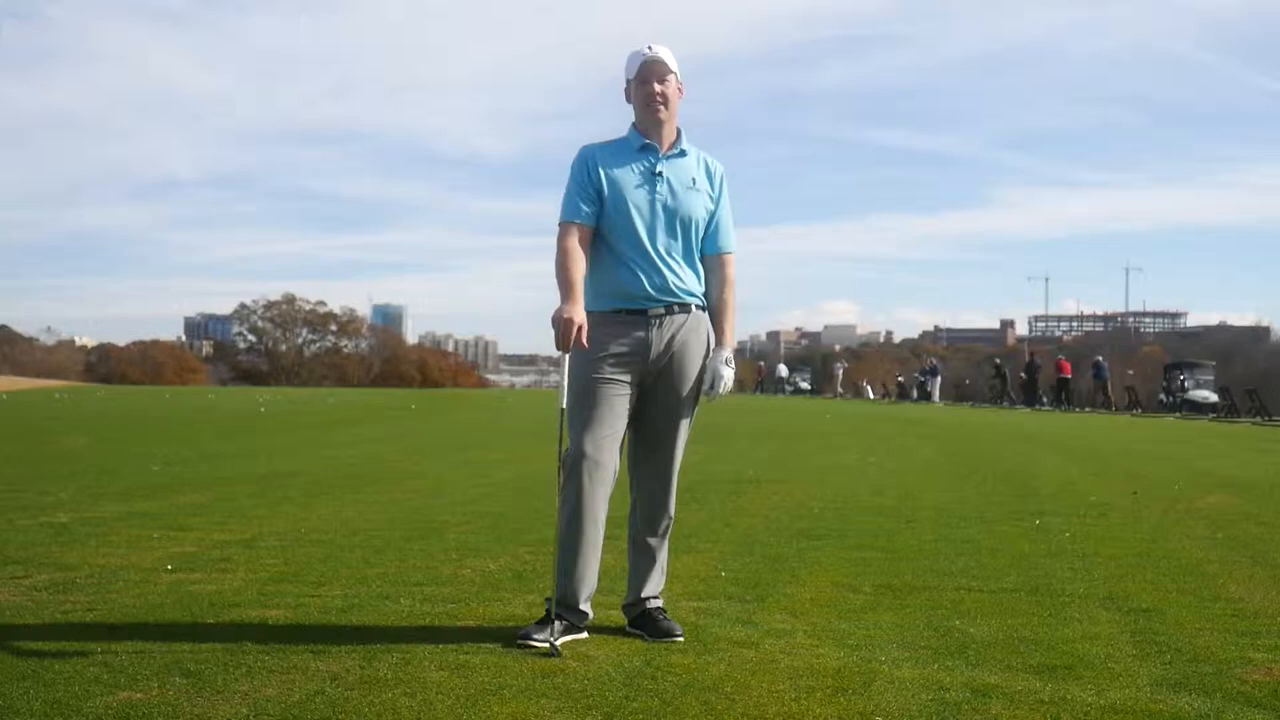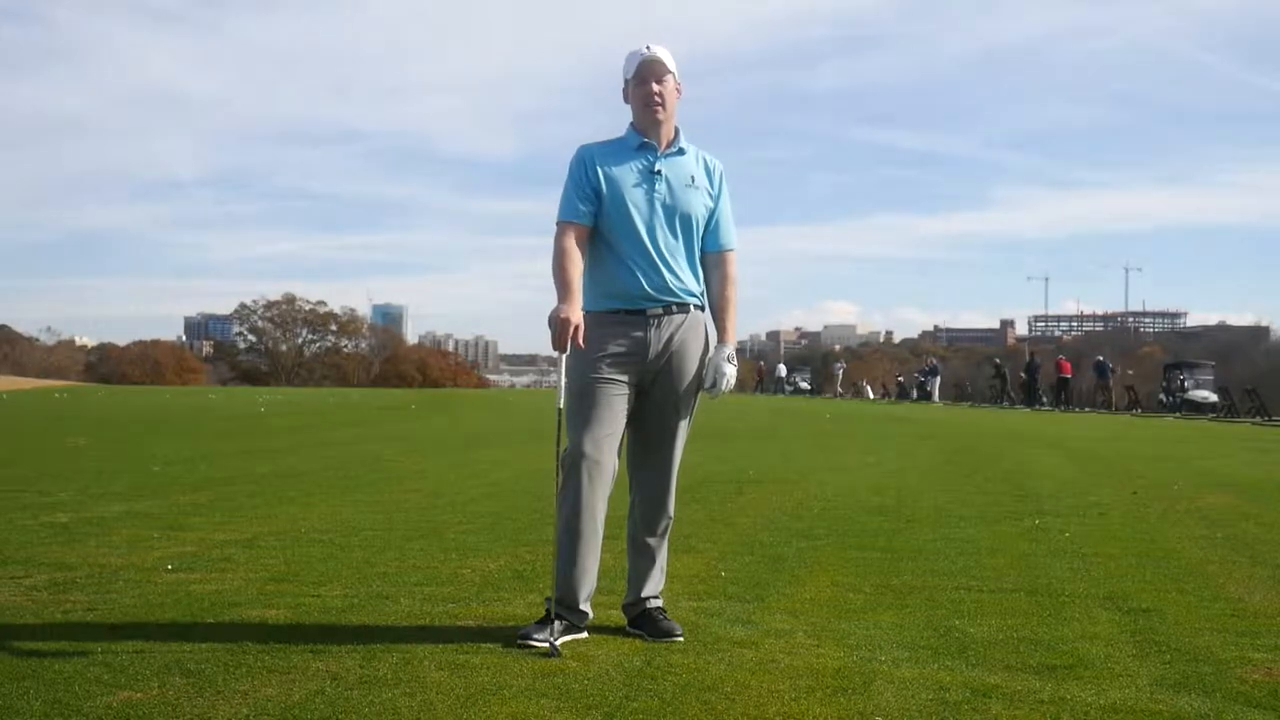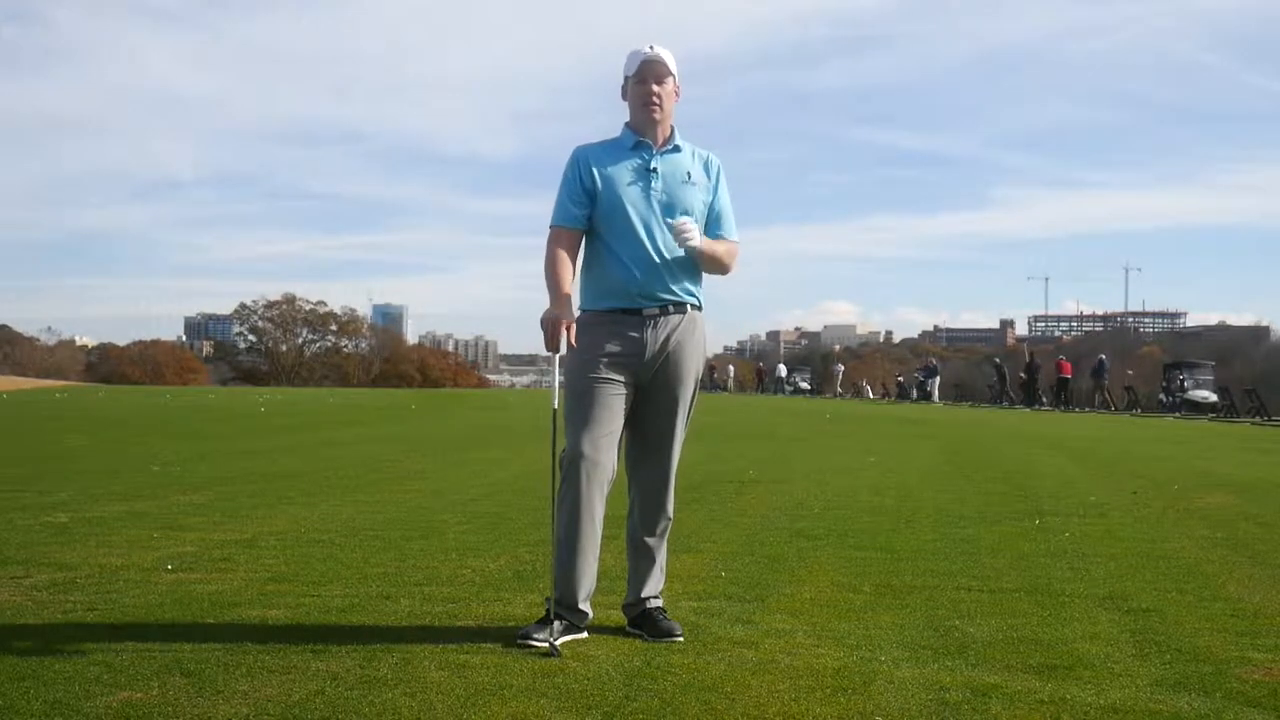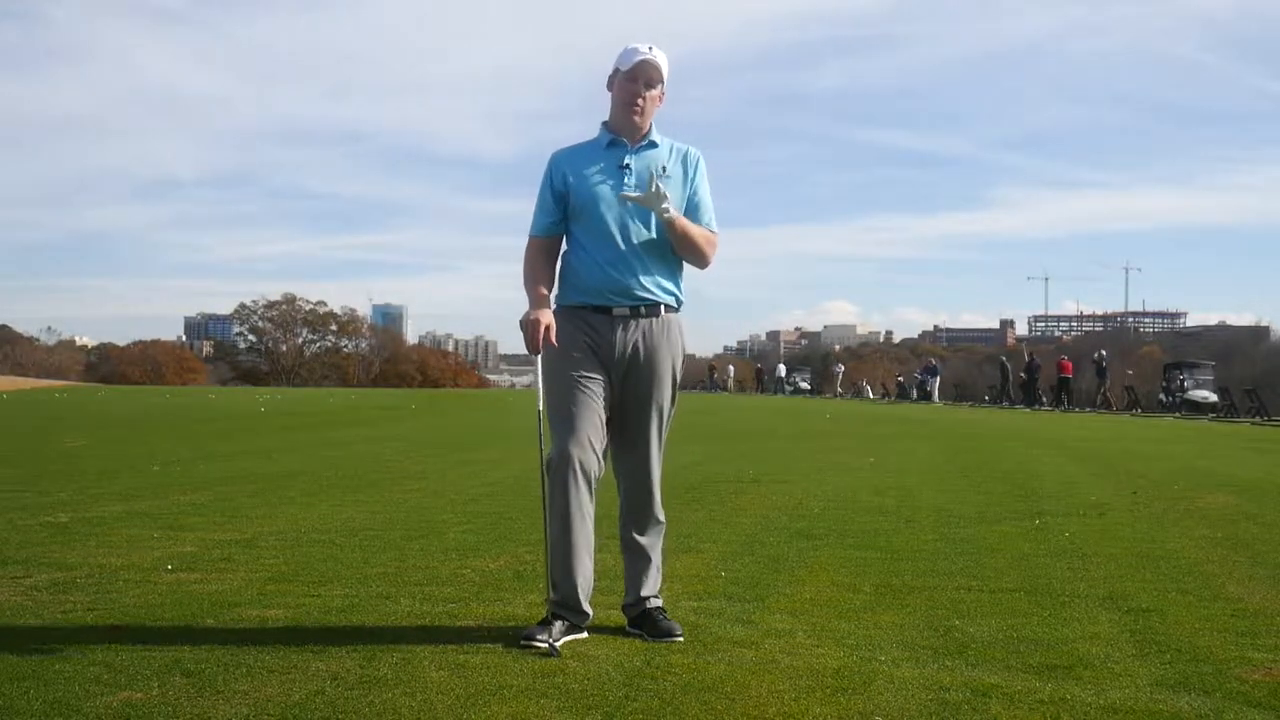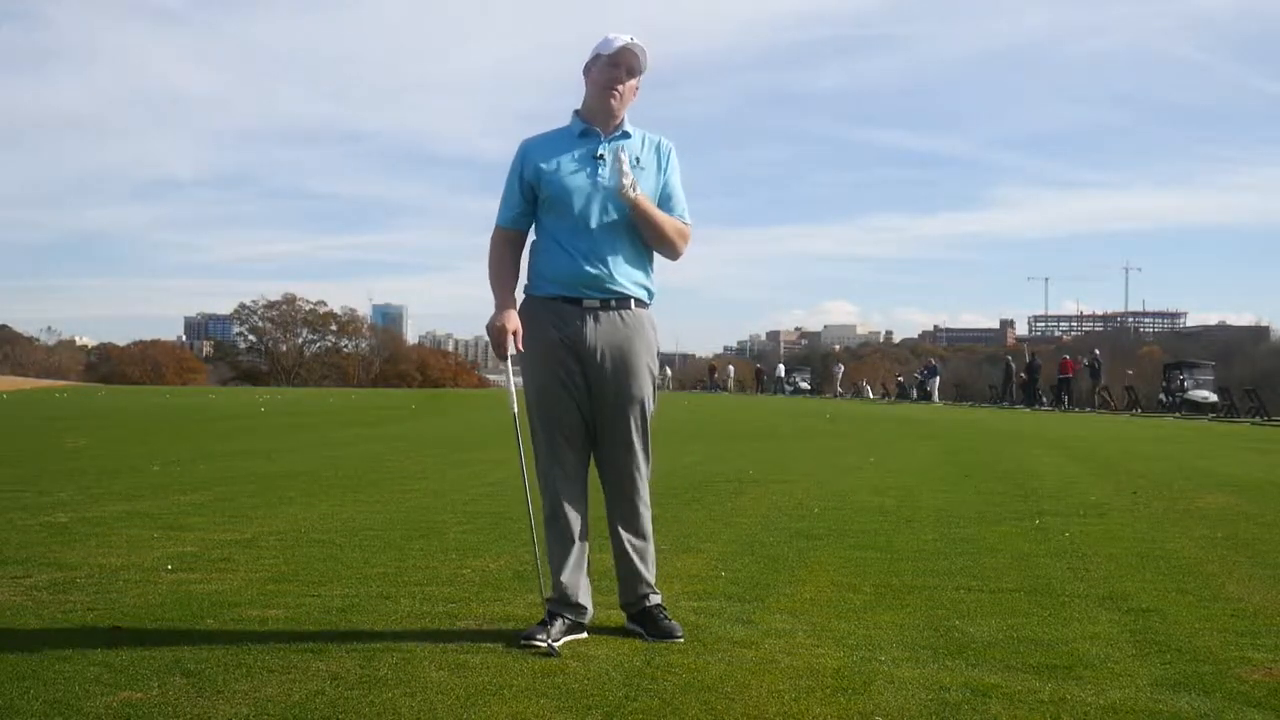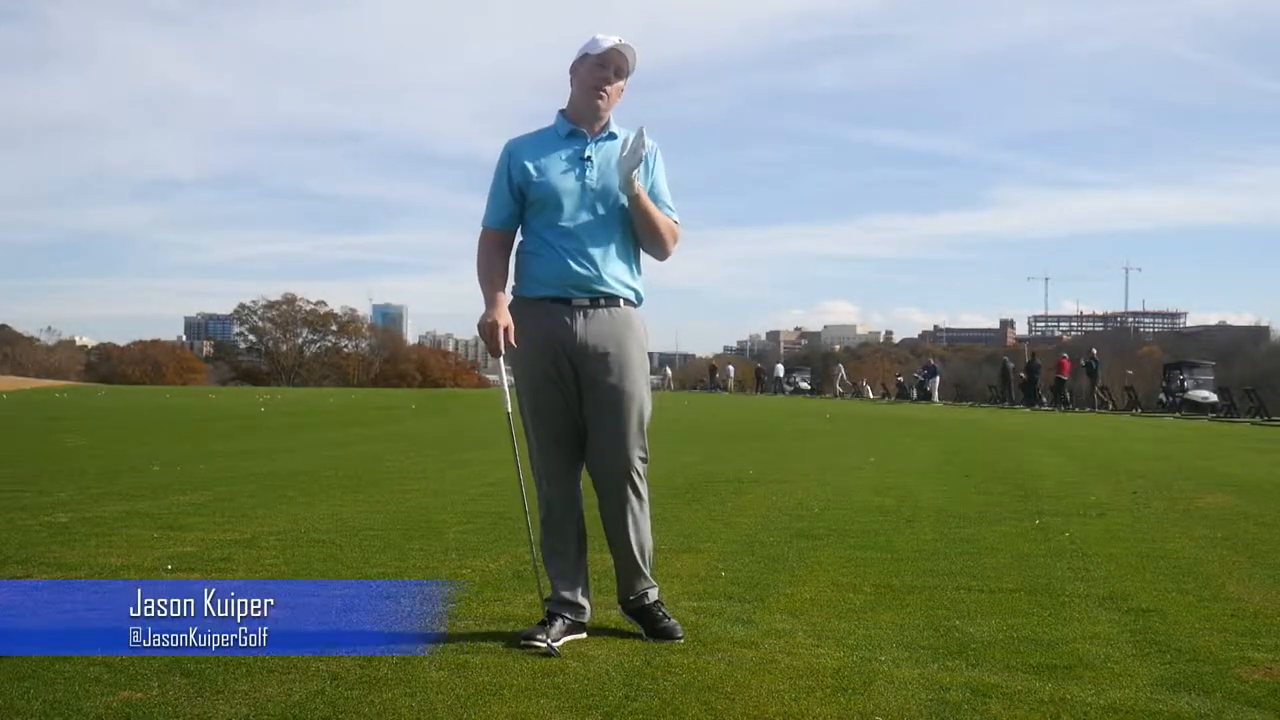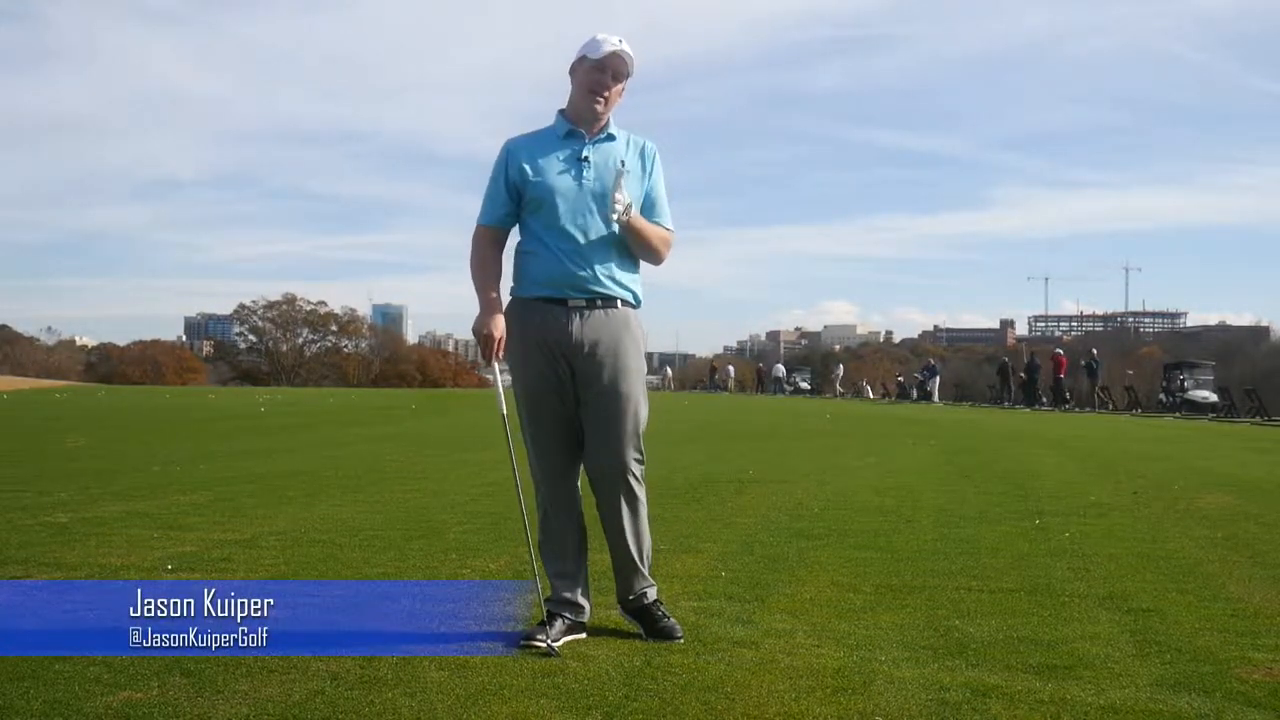
dt=0.5s
person 1, frame 1
left shoulder: (709, 171)
right shoulder: (595, 160)
left elbow: (720, 266)
right elbow: (573, 238)
left wrist: (724, 348)
right wrist: (571, 301)
left hip: (683, 331)
right hip: (609, 331)
left knee: (658, 477)
right knee: (589, 462)
left ankle: (646, 602)
right ankle: (570, 607)
person 1, frame 2
left shoulder: (708, 170)
right shoulder: (592, 160)
left elbow: (721, 263)
right elbow: (570, 236)
left wrist: (725, 345)
right wrist: (569, 301)
left hip: (682, 331)
right hip: (608, 331)
left knee: (658, 476)
right knee: (587, 462)
left ankle: (645, 601)
right ankle: (569, 607)
person 1, frame 3
left shoulder: (705, 167)
right shoulder: (588, 160)
left elbow: (727, 259)
right elbow: (564, 240)
left wrist: (697, 242)
right wrist: (560, 301)
left hip: (677, 330)
right hip: (603, 329)
left knee: (657, 475)
right knee: (585, 461)
left ankle: (646, 601)
right ankle: (569, 607)
person 1, frame 4
left shoulder: (685, 161)
right shoulder: (565, 162)
left elbow: (705, 254)
right elbow: (542, 245)
left wrist: (668, 215)
right wrist: (539, 302)
left hip: (655, 328)
right hip: (580, 327)
left knee: (643, 472)
right knee: (571, 462)
left ankle: (644, 600)
right ankle: (568, 607)
person 1, frame 5
left shoulder: (656, 152)
right shoulder: (536, 151)
left elbow: (677, 245)
right elbow: (507, 237)
left wrist: (633, 197)
right wrist: (504, 305)
left hip: (627, 322)
right hip: (550, 321)
left knee: (627, 468)
right knee: (560, 469)
left ankle: (642, 598)
right ankle: (567, 606)
person 1, frame 6
left shoulder: (643, 153)
right shoulder: (522, 151)
left elbow: (664, 246)
right elbow: (495, 237)
left wrist: (633, 189)
right wrist: (495, 300)
left hip: (616, 320)
right hip: (539, 319)
left knee: (623, 463)
right knee: (554, 469)
left ankle: (639, 593)
right ankle: (567, 605)
person 1, frame 7
left shoulder: (641, 154)
right shoulder: (520, 152)
left elbow: (660, 250)
right elbow: (488, 236)
left wrist: (627, 217)
right wrist: (490, 307)
left hip: (612, 322)
right hip: (537, 321)
left knee: (619, 465)
right knee: (553, 470)
left ankle: (638, 593)
right ankle: (567, 604)
